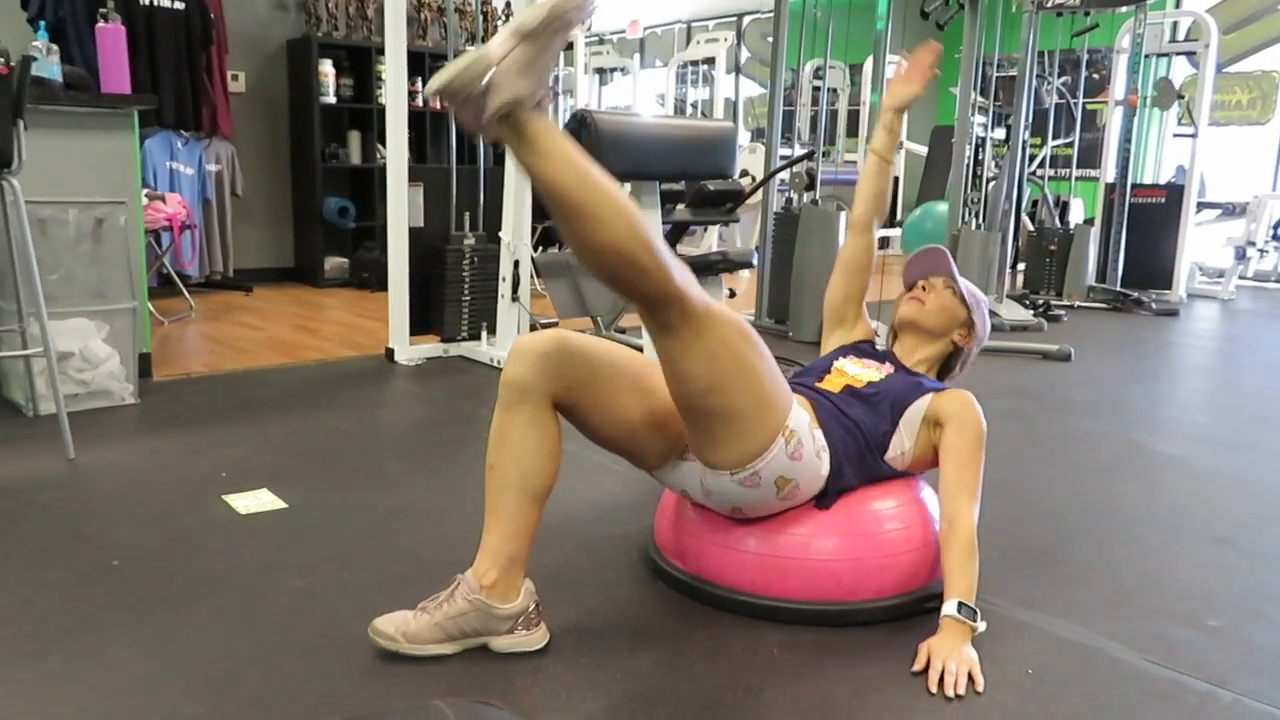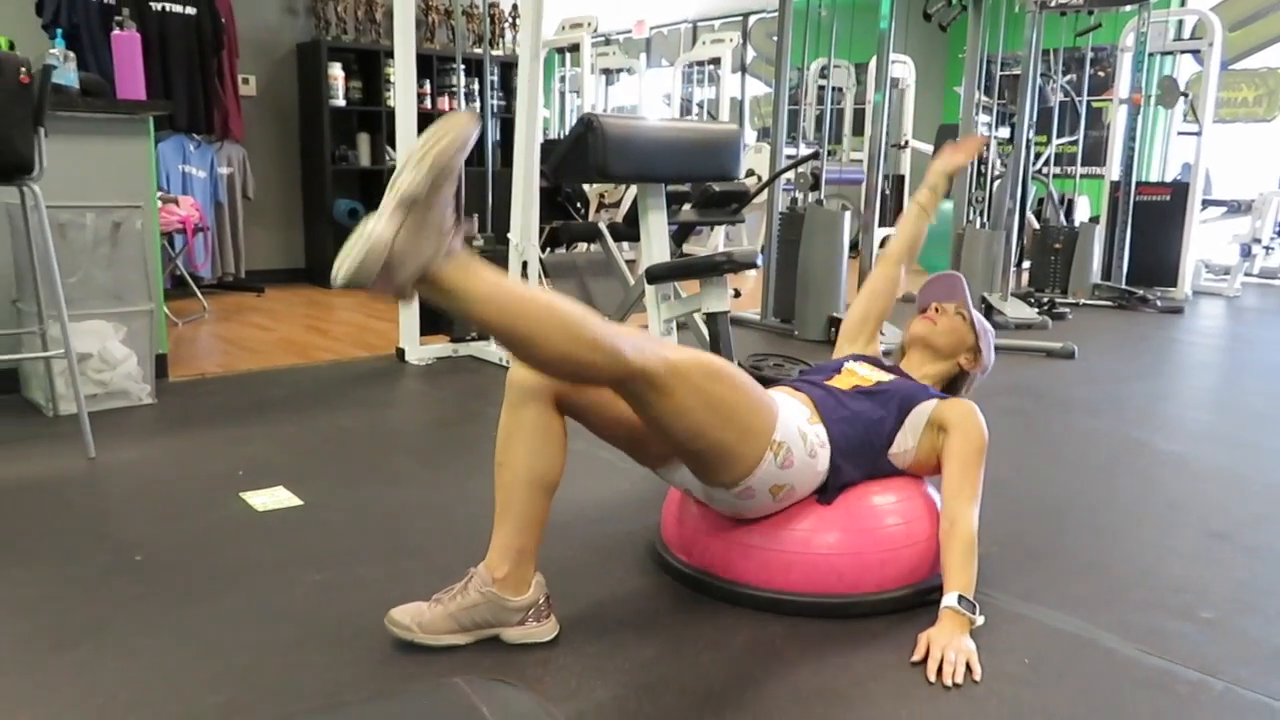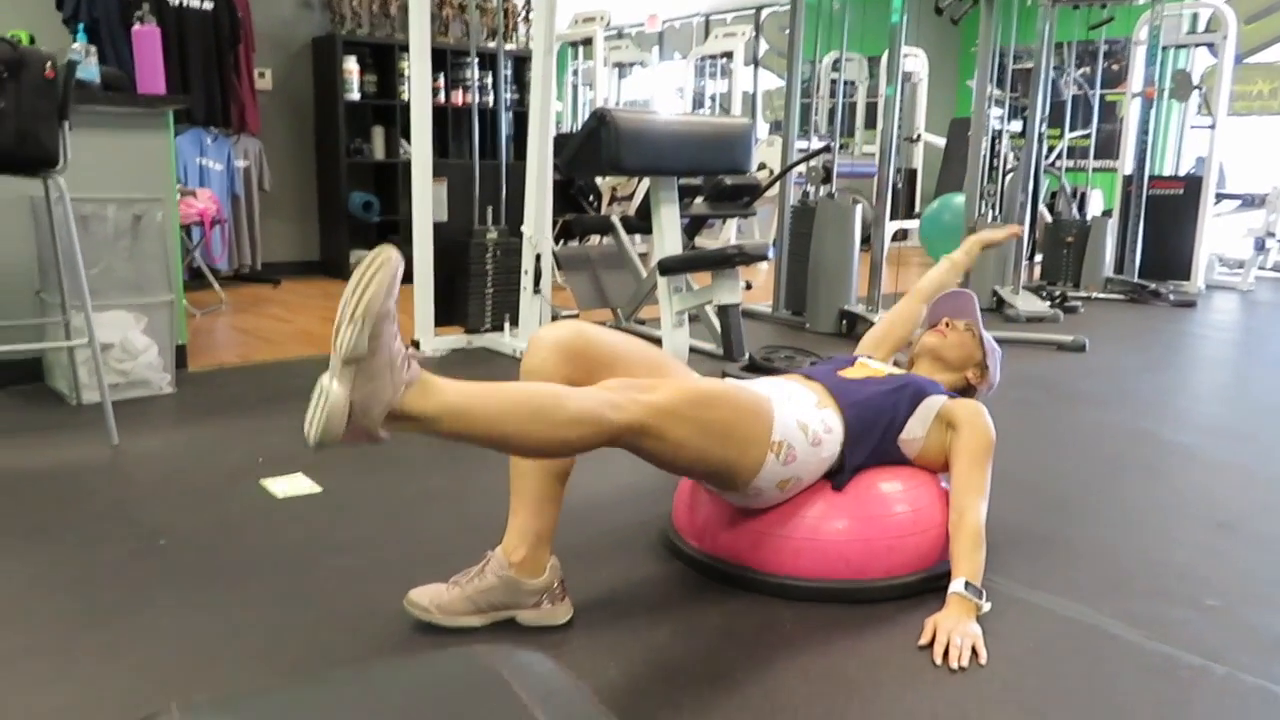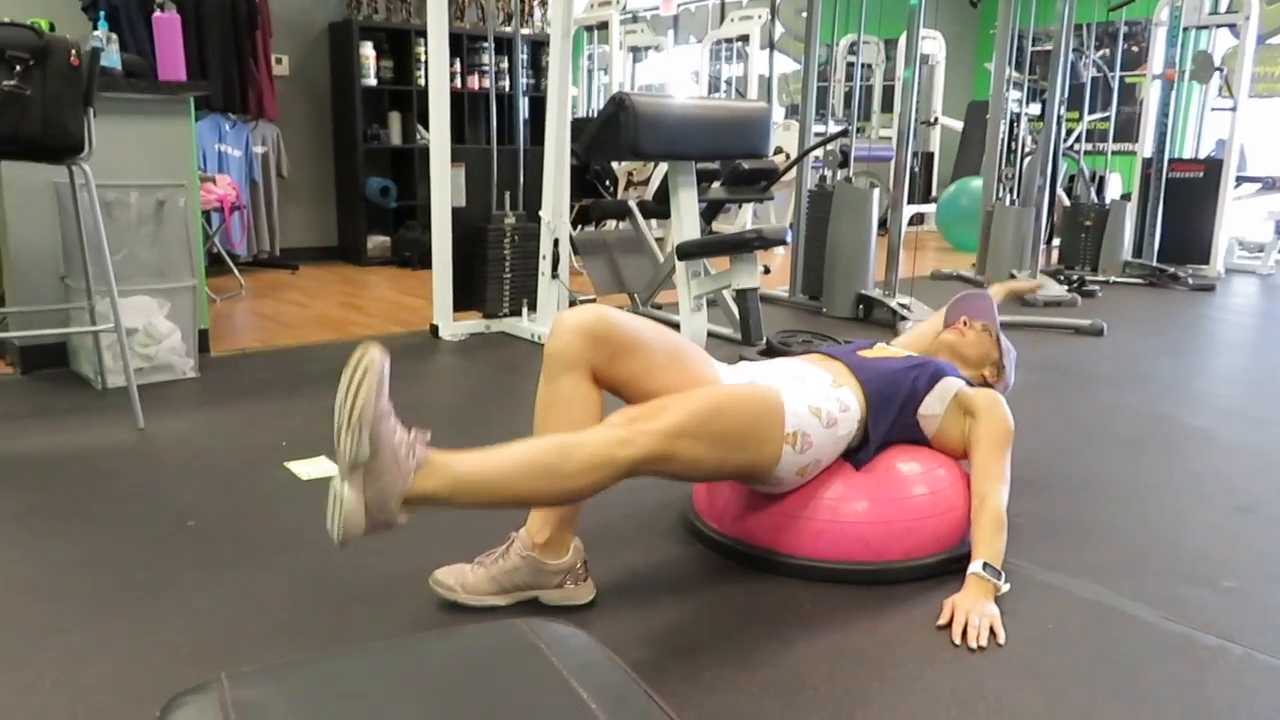
dt=0.2s
person 1, frame 1
left shoulder: (951, 408)
right shoulder: (853, 346)
left elbow: (961, 514)
right elbow: (860, 229)
left wrist: (955, 626)
right wrist: (889, 118)
left hip: (779, 459)
right hip: (712, 451)
left knee: (663, 285)
right knee: (537, 360)
left ankle: (520, 113)
right ankle: (498, 597)
person 1, frame 2
left shoulder: (952, 416)
right shoulder: (861, 358)
left elbow: (961, 515)
right elbow: (890, 265)
left wrist: (956, 615)
right wrist: (934, 181)
left hip: (786, 450)
right hip: (711, 444)
left knee: (623, 356)
right knee: (538, 372)
left ankle: (428, 260)
right ankle: (508, 592)
person 1, frame 3
left shoulder: (960, 415)
right shoulder: (876, 370)
left elbow: (971, 508)
right elbow: (914, 301)
left wrist: (962, 599)
right wrist: (966, 253)
left hip: (795, 432)
right hip: (738, 407)
left knee: (615, 407)
right knee: (560, 344)
left ankle: (398, 391)
right ankle: (524, 572)
person 1, frame 4
left shoulder: (976, 405)
right shoulder: (902, 362)
left elbow: (991, 493)
right elbow: (932, 324)
left wrist: (981, 579)
right wrist: (987, 294)
left hip: (815, 409)
right hip: (752, 384)
left knee: (629, 437)
right knee: (581, 330)
left ankle: (406, 474)
right ankle: (548, 552)
